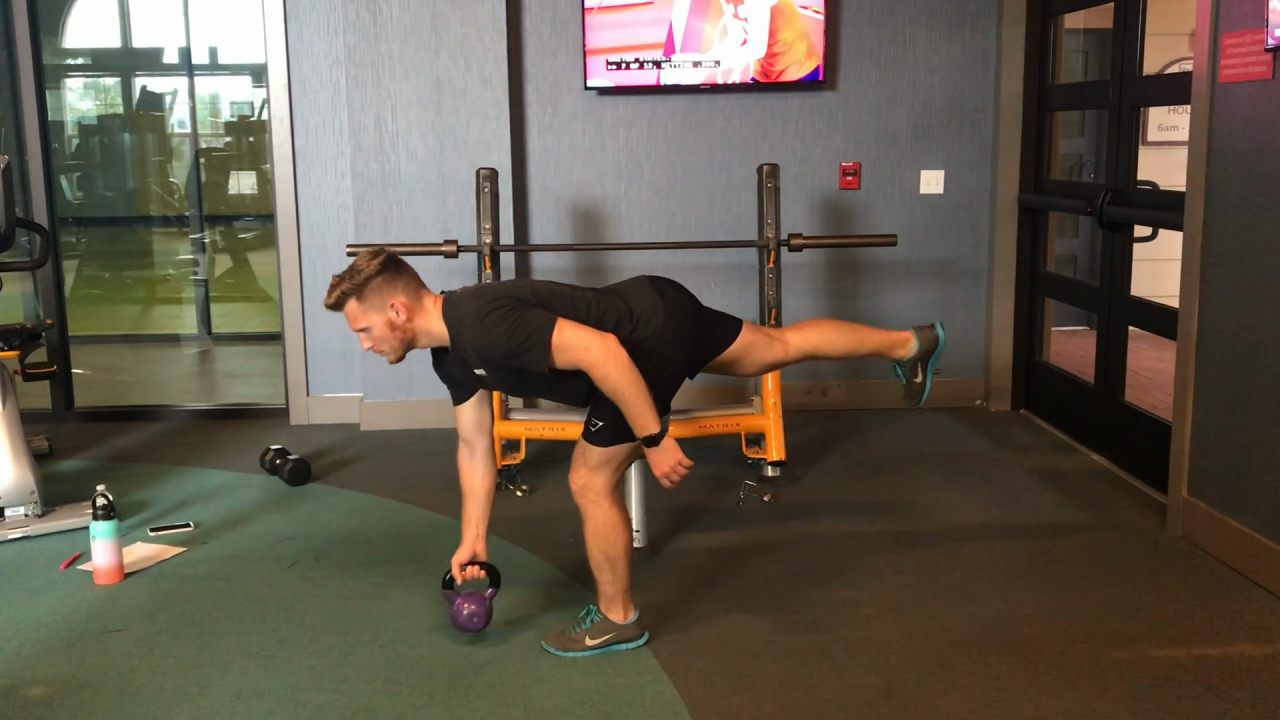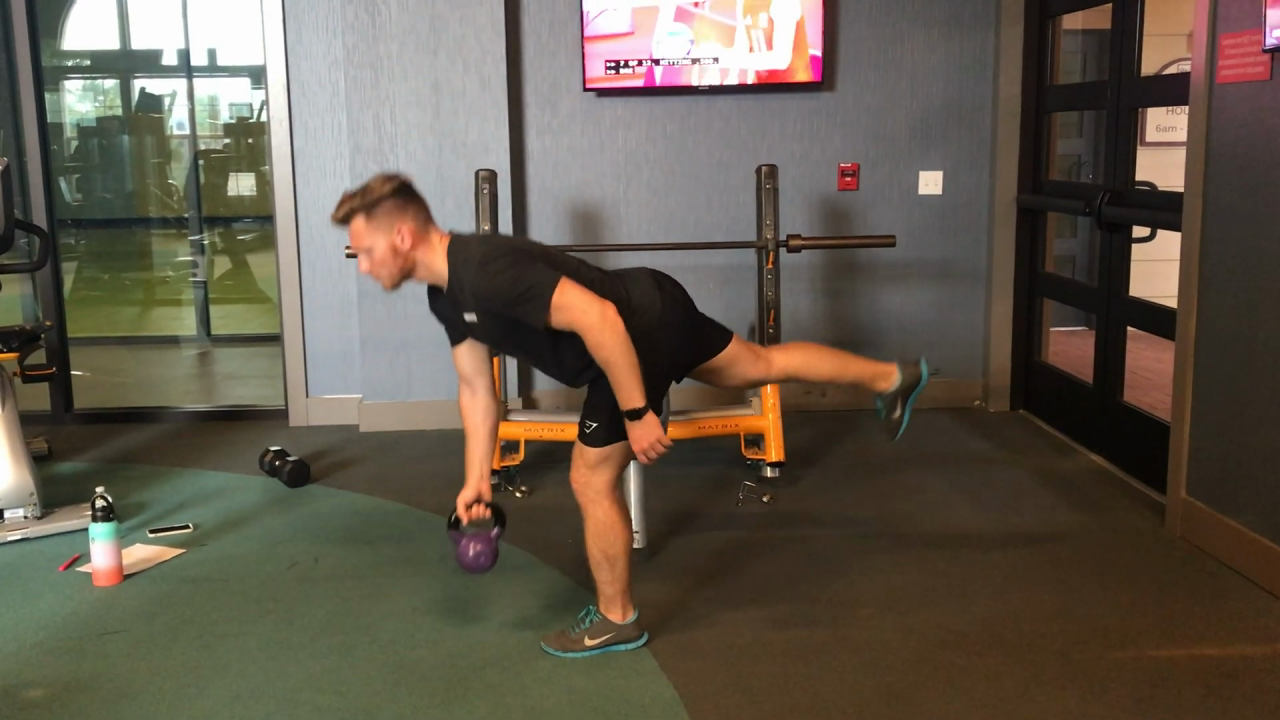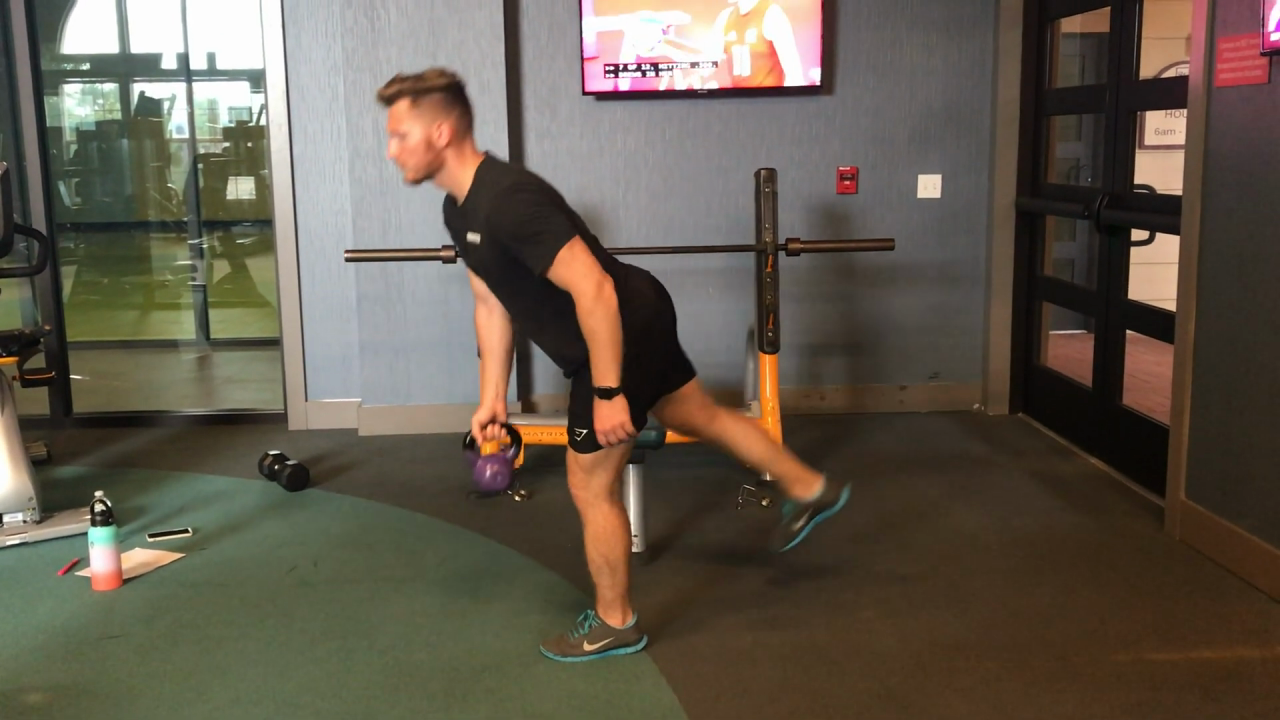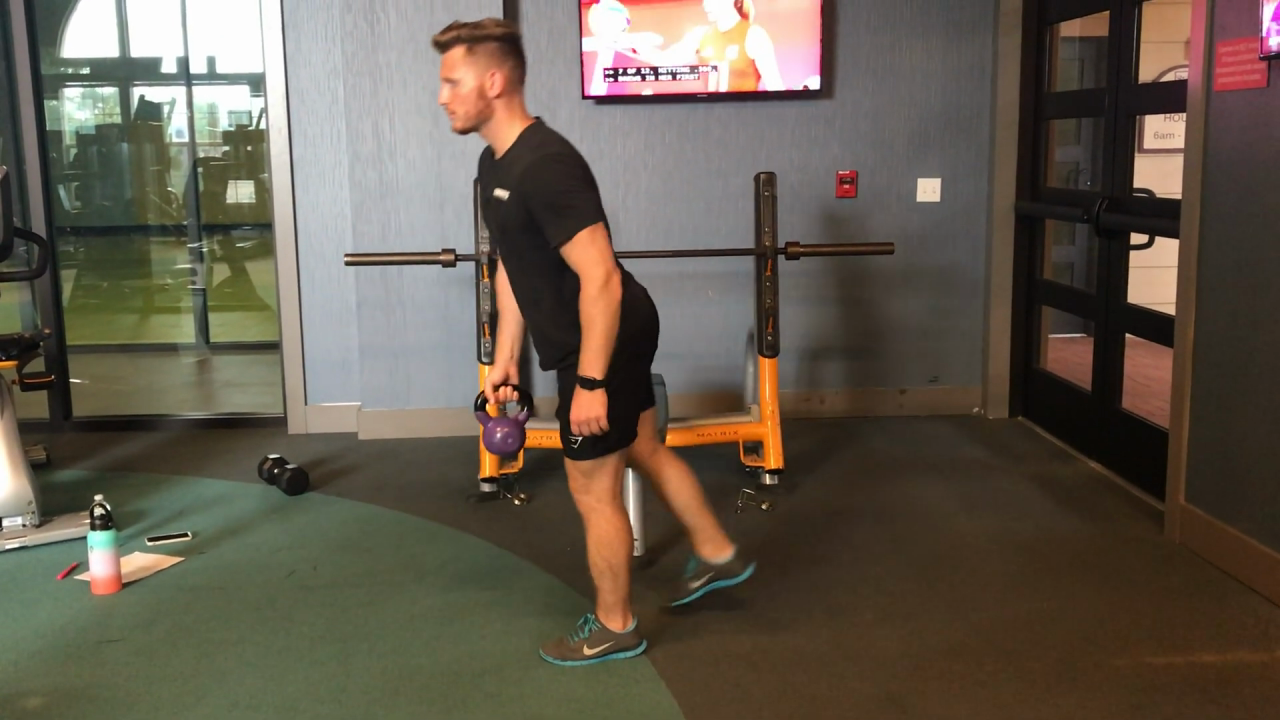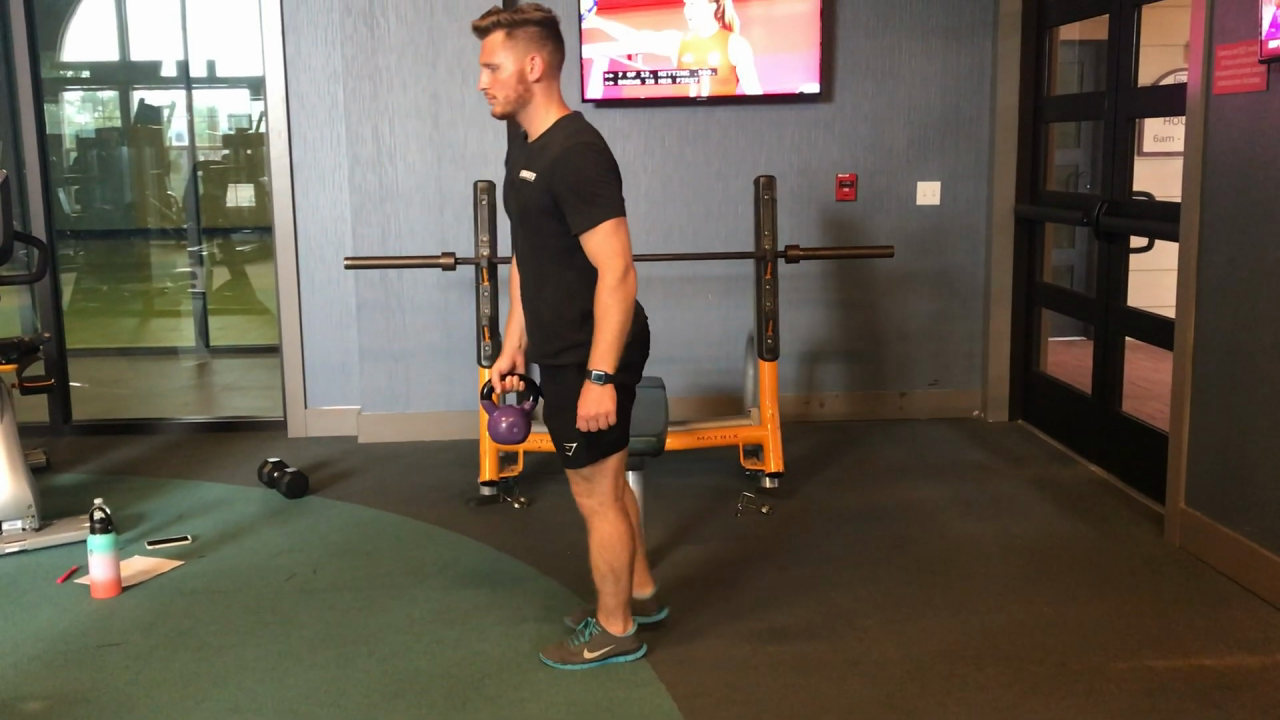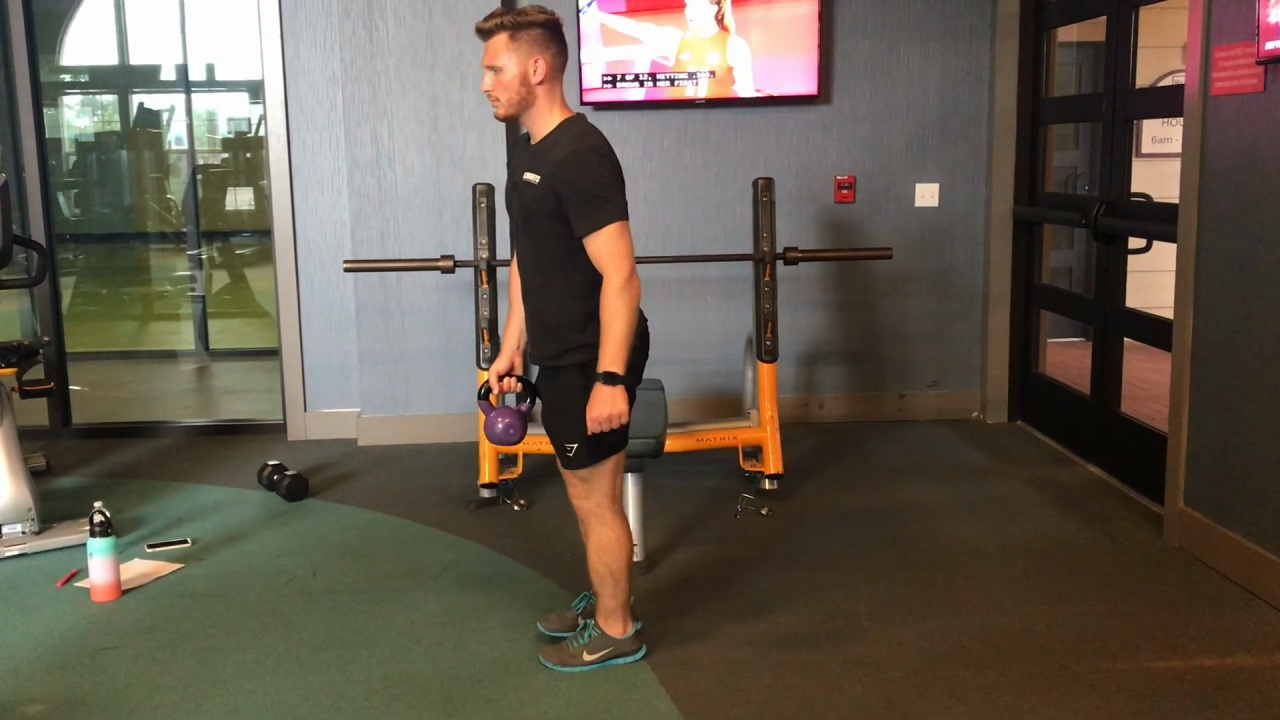
dt=0.3s
person 1, frame 1
left shoulder: (485, 327)
right shoulder: (452, 351)
left elbow: (603, 352)
right elbow: (474, 448)
left wrist: (654, 439)
right wrist: (472, 541)
left hip: (650, 334)
right hip: (658, 308)
left knee: (590, 480)
right knee: (777, 347)
left ankle: (616, 619)
right ankle: (907, 345)
person 1, frame 2
left shoulder: (487, 272)
right shoulder: (447, 292)
left elbow: (599, 321)
right elbow: (476, 385)
left wrist: (636, 414)
right wrist: (476, 478)
left hip: (641, 326)
right hip: (650, 314)
left knee: (592, 481)
right knee: (758, 363)
left ankle: (615, 623)
right ankle: (891, 378)
person 1, frame 3
left shoulder: (506, 201)
right shoulder: (460, 207)
left elbow: (594, 290)
right elbow: (491, 304)
left wrist: (607, 393)
right wrist: (492, 398)
left hip: (624, 326)
right hip: (637, 316)
left knee: (589, 484)
right knee: (704, 418)
left ankle: (615, 625)
right ankle: (810, 489)
person 1, frame 4
left shoulder: (545, 166)
right shoulder: (496, 162)
left elbow: (600, 279)
right elbow: (512, 268)
left wrist: (591, 383)
right wrist: (505, 359)
left hip: (602, 345)
right hip: (590, 342)
left knee: (593, 490)
right knee: (644, 450)
left ankle: (614, 628)
right ankle: (717, 555)
person 1, frame 5
left shoulder: (577, 154)
right shoulder: (525, 148)
left elbow: (617, 273)
left wrist: (601, 377)
right wrist: (514, 346)
left hip: (589, 355)
right hip: (563, 349)
left knee: (594, 494)
right knee: (605, 481)
left ankle: (615, 631)
right ankle: (638, 591)
person 1, frame 6
left shoulder: (581, 157)
right shoulder: (529, 152)
left elbow: (620, 276)
left wrist: (611, 378)
right wrist: (511, 348)
left hip: (590, 360)
right hip: (562, 354)
left knee: (592, 497)
right knee: (589, 488)
left ankle: (614, 633)
right ankle: (607, 601)
